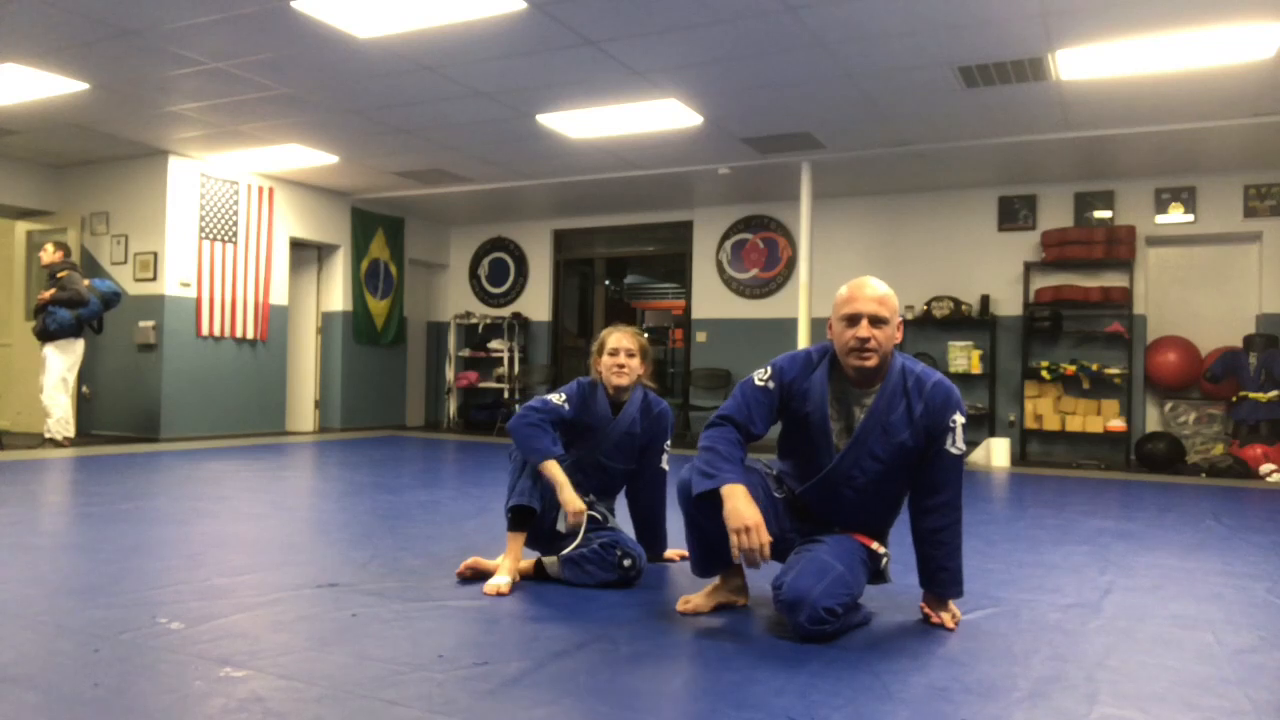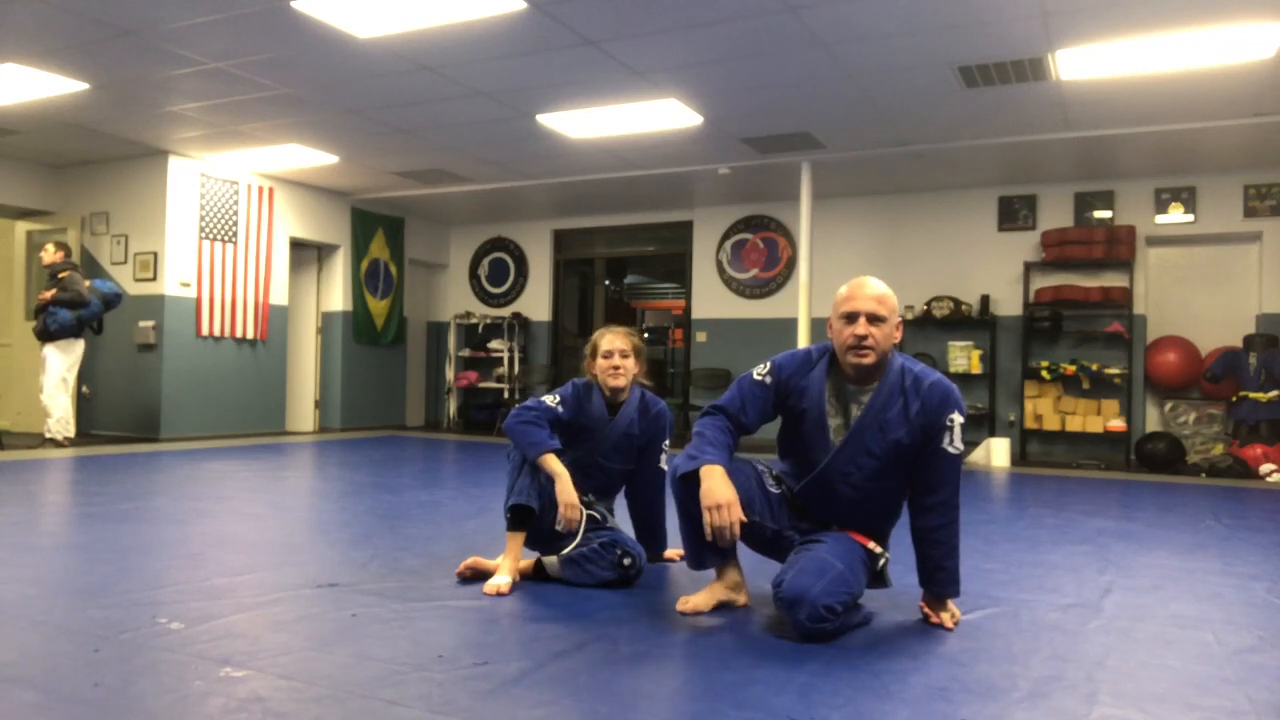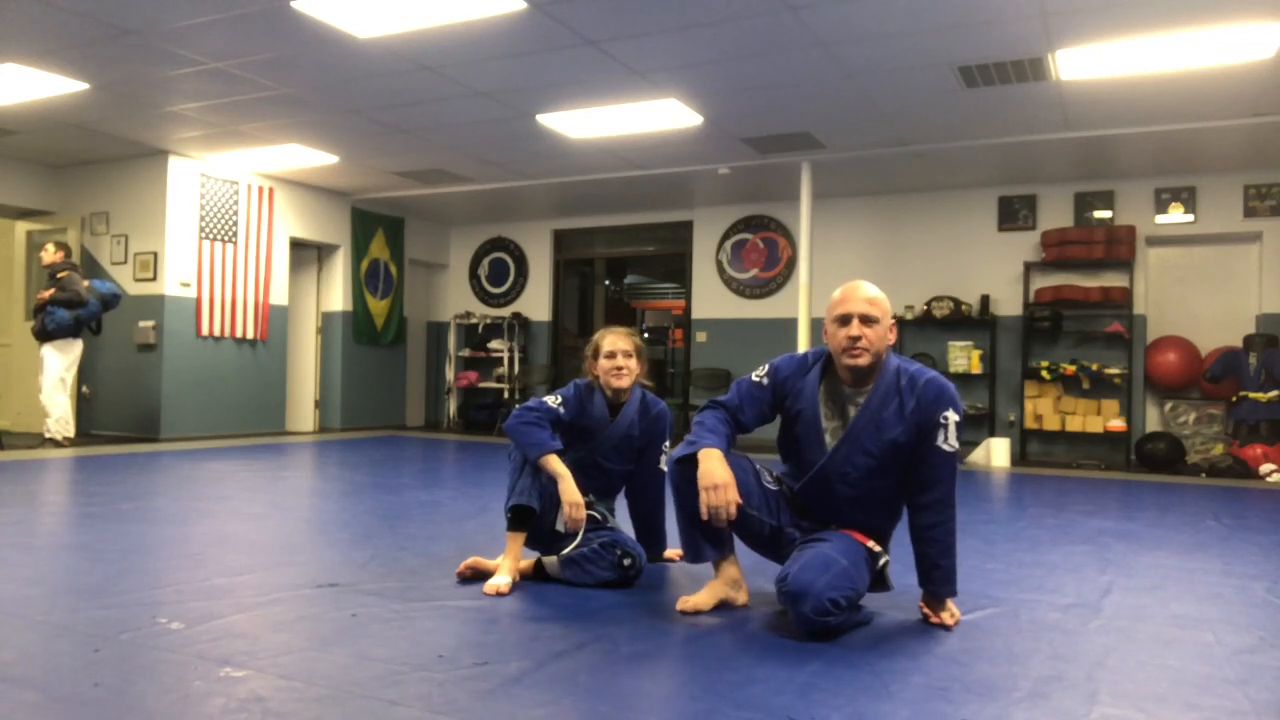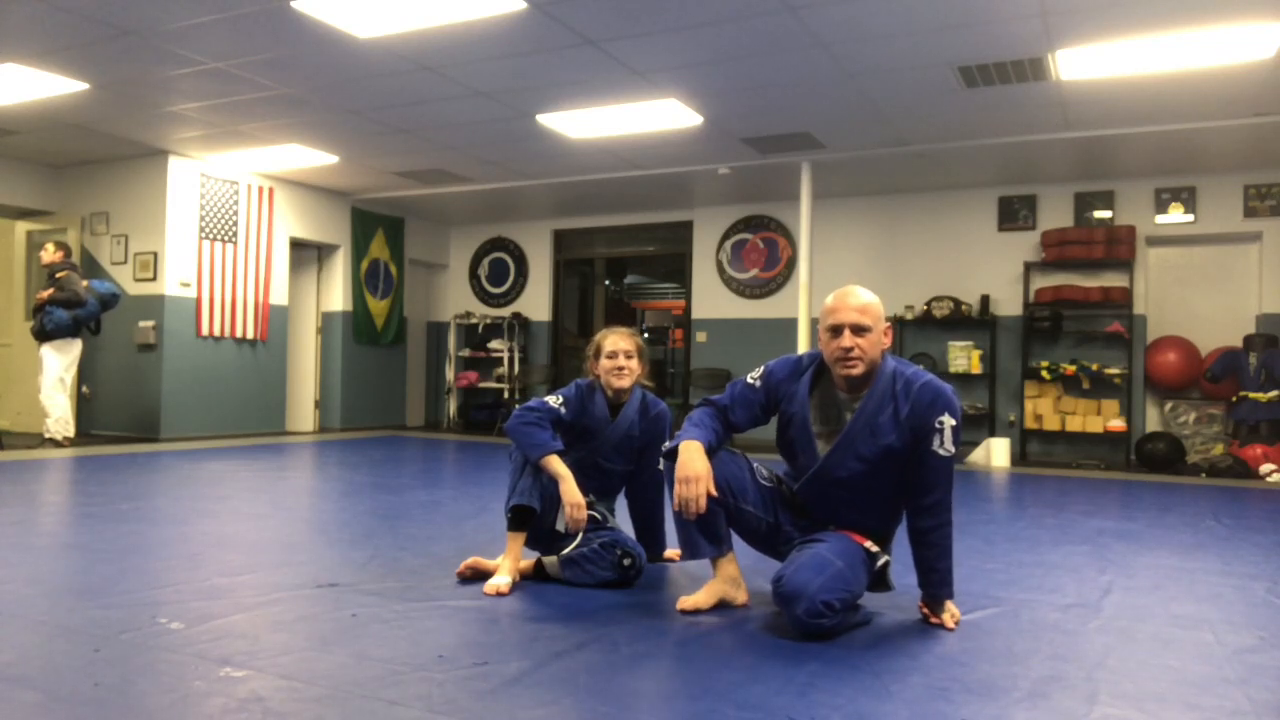
dt=0.5s
person 1, frame 1
left shoulder: (934, 398)
right shoulder: (796, 371)
left elbow: (936, 503)
right elbow: (726, 427)
left wrist: (940, 592)
right wrist: (733, 492)
left hip: (851, 535)
right hip: (786, 504)
left knee: (808, 608)
right knee: (698, 481)
left ankle: (848, 608)
right ankle: (730, 582)
person 1, frame 2
left shoulder: (932, 397)
right shoulder: (796, 369)
left elbow: (935, 503)
right elbow: (722, 416)
left wrist: (939, 591)
right wrist: (712, 472)
left hip: (850, 534)
right hip: (785, 506)
left knee: (807, 605)
right knee: (690, 470)
left ankle: (850, 609)
right ankle: (729, 579)
person 1, frame 3
left shoulder: (929, 395)
right shoulder: (795, 372)
left elbow: (932, 502)
right elbow: (724, 411)
left wrist: (938, 591)
right wrist: (709, 455)
left hip: (853, 534)
right hip: (785, 510)
left knee: (812, 597)
right knee: (691, 461)
right ankle: (728, 578)
person 1, frame 4
left shoulder: (926, 399)
right shoulder: (791, 374)
left elbow: (930, 505)
right elbow: (718, 411)
left wrist: (937, 594)
right wrist: (691, 446)
left hip: (853, 535)
right hip: (787, 509)
left knee: (805, 600)
right knee: (689, 459)
right ankle: (726, 576)
person 2, frame 1
left shoulder: (656, 413)
right shoulder: (582, 393)
left elbow: (648, 485)
right elbow: (525, 421)
left wrist: (655, 548)
right wrist: (564, 489)
left hip: (590, 514)
right hip: (545, 507)
left knee: (631, 561)
right knee: (535, 443)
left ankle: (522, 567)
right ankle: (509, 561)
person 2, frame 2
left shoulder: (653, 413)
right shoulder: (577, 394)
left elbow: (648, 485)
right elbow: (519, 420)
left wrist: (654, 547)
right wrist: (562, 478)
left hip: (589, 518)
right hip: (543, 506)
left knee: (631, 561)
right knee: (532, 444)
left ankle: (522, 567)
right ankle: (509, 562)
person 2, frame 3
left shoulder: (654, 413)
right shoulder: (579, 394)
left elbow: (647, 485)
right elbow: (521, 420)
left wrist: (654, 548)
right wrist: (564, 478)
left hip: (590, 515)
right hip: (544, 506)
left knee: (630, 560)
right knee: (532, 443)
left ankle: (524, 566)
right ankle: (508, 561)
person 2, frame 4
left shoulder: (654, 413)
right shoulder: (580, 394)
left elbow: (647, 485)
right elbow: (522, 420)
left wrist: (654, 548)
right wrist: (565, 479)
left hip: (591, 515)
right hip: (545, 506)
left knee: (631, 560)
right knee: (532, 445)
left ankle: (522, 567)
right ankle: (509, 562)
person 3, frame 1
left shoulder: (68, 275)
right shoulder: (54, 278)
left elbow: (82, 296)
right elbow: (41, 310)
left wrist: (51, 297)
right wrist: (42, 303)
left hip: (65, 344)
right hip: (52, 343)
left knee: (54, 392)
right knee: (51, 392)
left ankle: (58, 438)
right ankle: (59, 437)
person 3, frame 2
left shoulder: (70, 276)
right shoulder: (54, 279)
left elbow: (83, 297)
right elbow: (42, 312)
left wrist: (52, 297)
right wrist: (43, 303)
left hip: (65, 344)
right hip: (52, 344)
left knee: (53, 392)
right knee: (52, 392)
left ankle: (58, 438)
right ankle: (60, 436)
person 3, frame 3
left shoulder: (69, 276)
right shoulder: (54, 279)
left elbow: (81, 297)
right elbow: (41, 310)
left wrist: (50, 297)
right wrist: (42, 302)
left hip: (63, 343)
right hip: (50, 343)
left knee: (52, 391)
right knee: (52, 391)
left ankle: (57, 438)
right ankle: (61, 436)
person 3, frame 4
left shoulder: (67, 276)
right shoulder: (53, 279)
left elbow: (79, 297)
right elbow: (39, 311)
left wrist: (49, 297)
right wrist: (41, 302)
left hip: (62, 343)
right hip: (50, 343)
left knee: (52, 391)
right knee: (53, 392)
left ankle: (58, 438)
right ankle: (61, 436)
